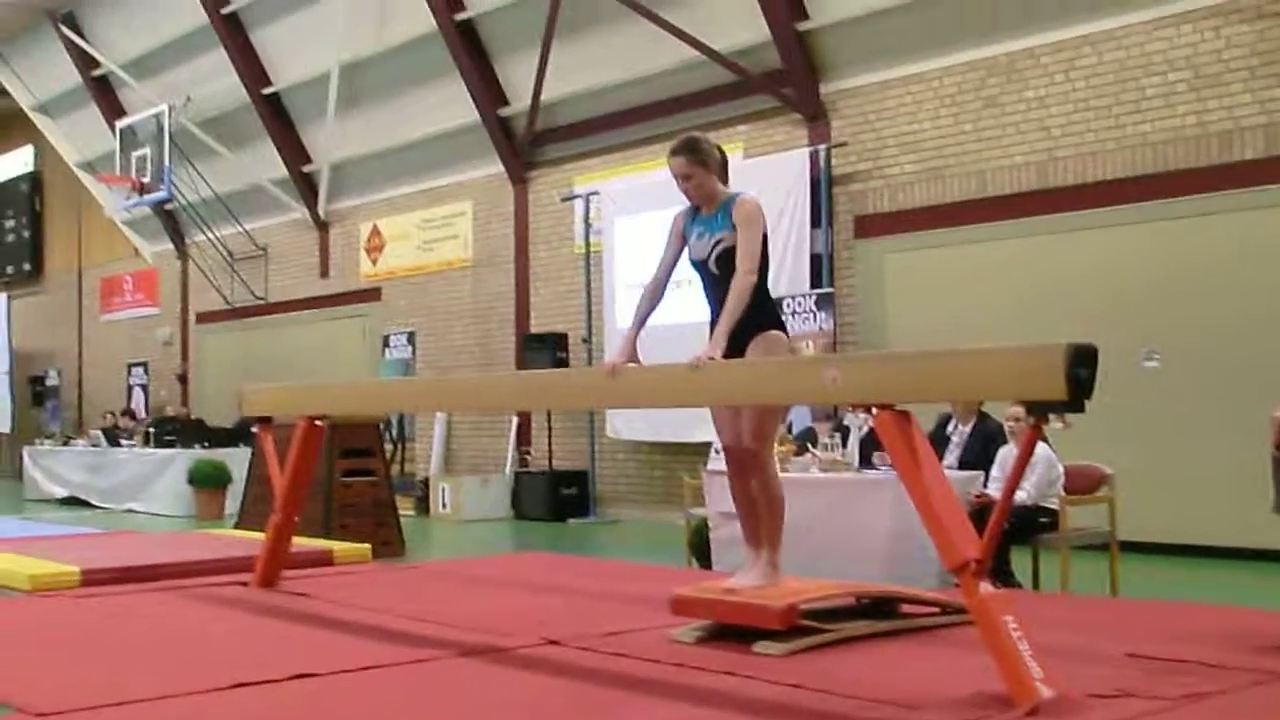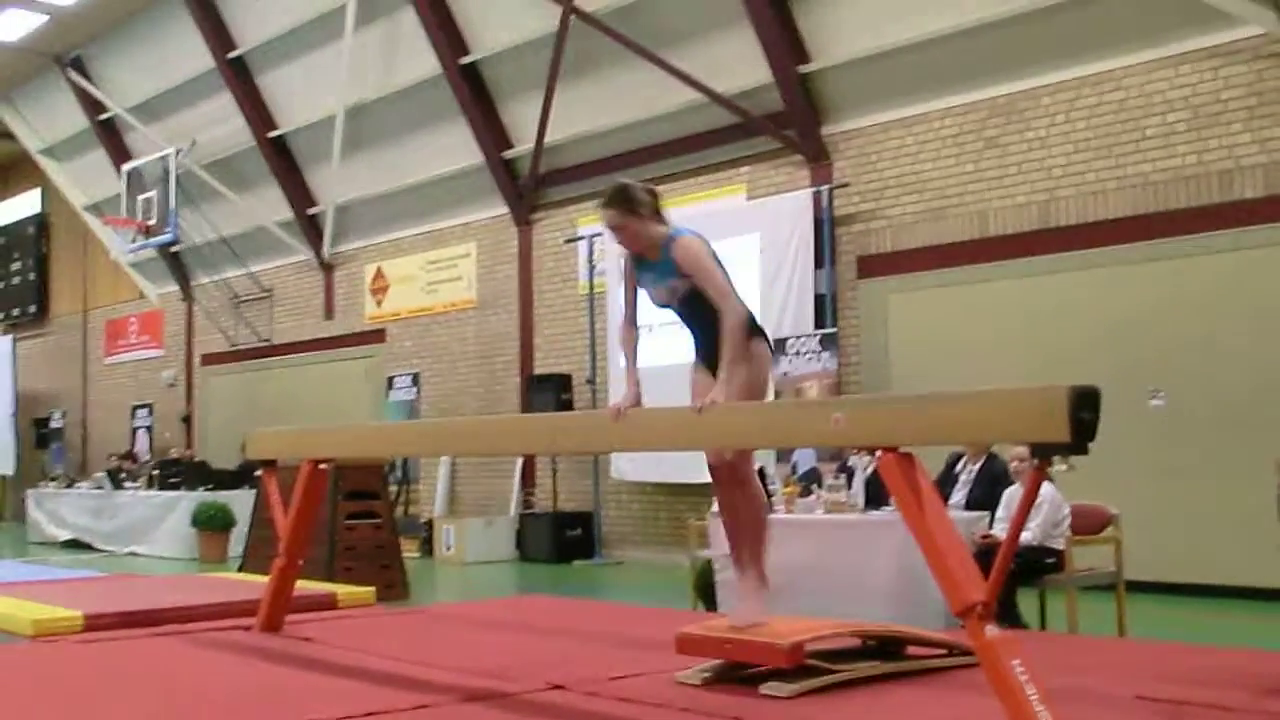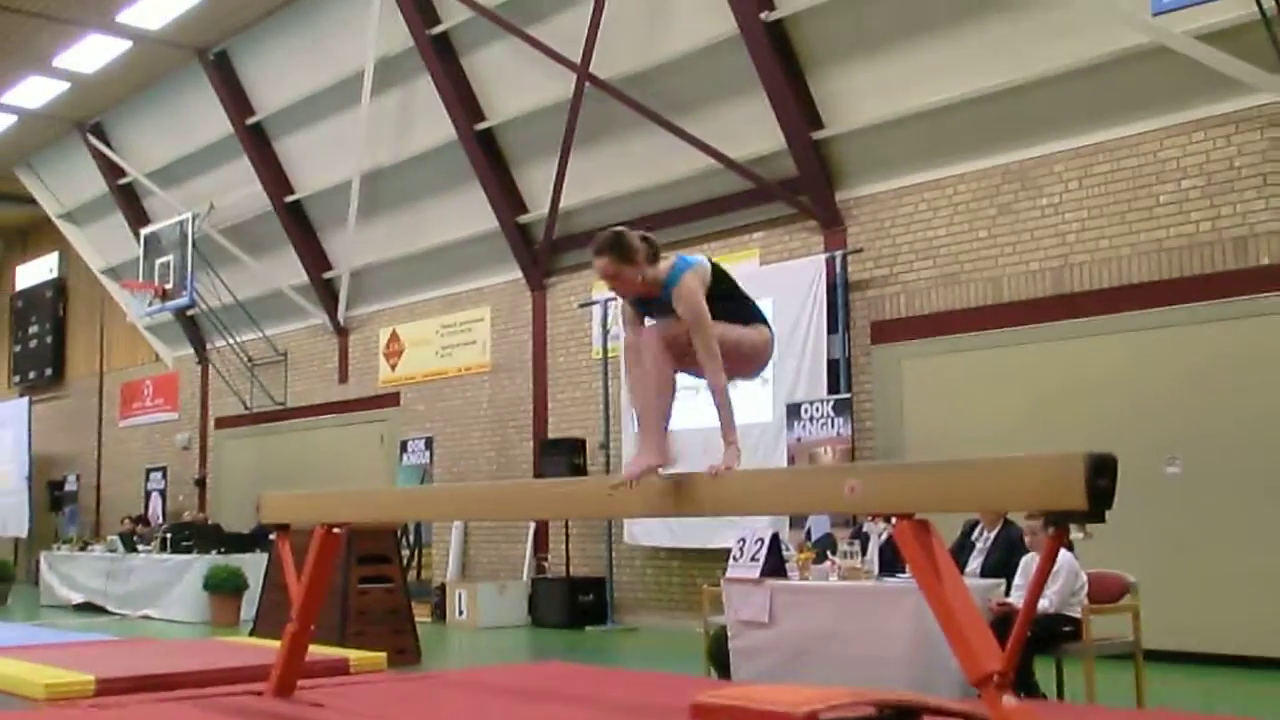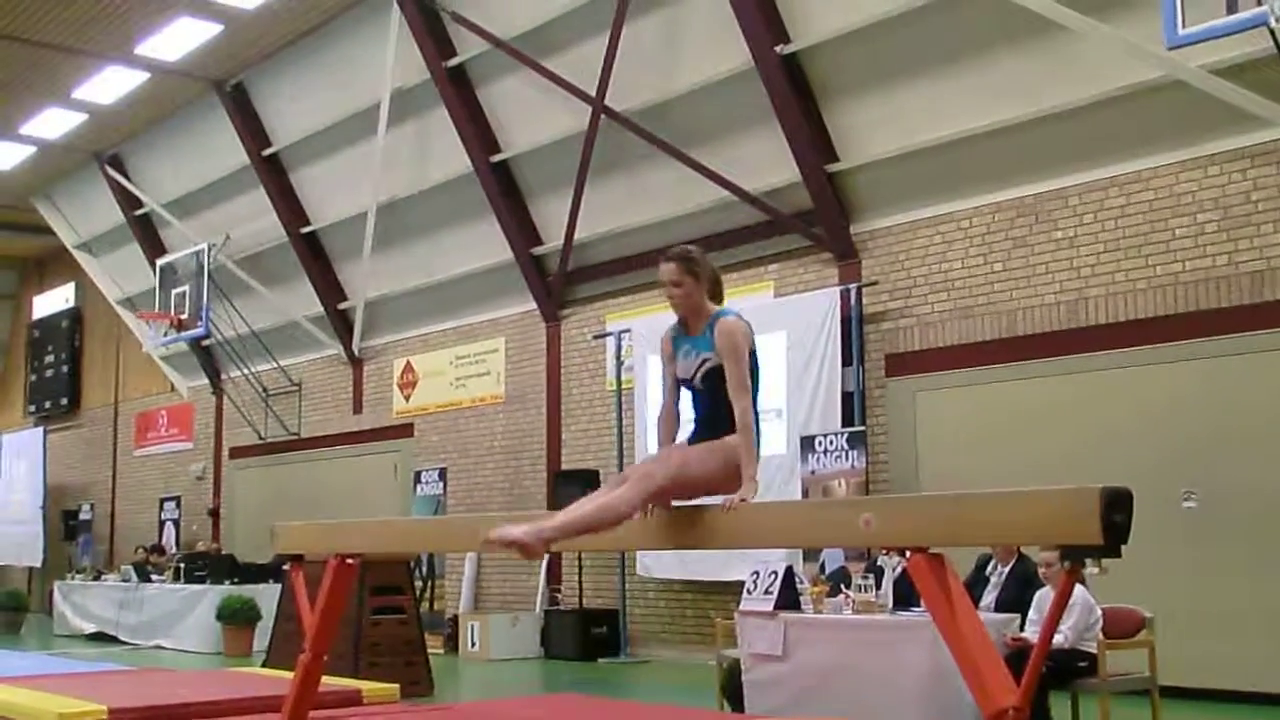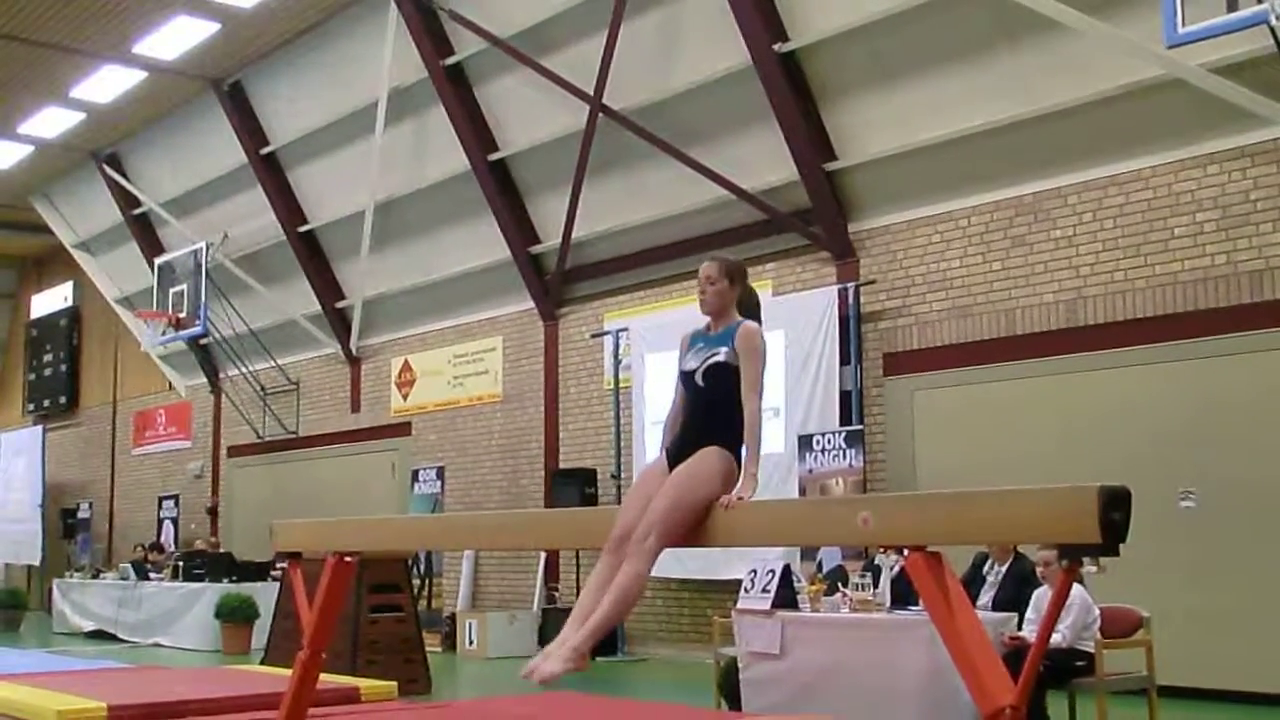
dt=0.5s
person 1, frame 1
left shoulder: (744, 208)
right shoulder: (684, 220)
left elbow: (747, 276)
right elbow: (657, 282)
left wrist: (719, 340)
right wrist: (629, 341)
left hip: (762, 334)
right hip: (723, 341)
left knee: (756, 455)
right knee: (735, 456)
left ankle: (769, 562)
right ankle: (755, 559)
person 1, frame 2
left shoulder: (684, 246)
right shoulder: (632, 261)
left elbow: (732, 308)
right elbow: (628, 324)
left wrist: (725, 383)
right wrist: (631, 385)
left hip: (746, 348)
right hip: (707, 356)
left knee: (735, 469)
right knee: (718, 471)
left ankle: (756, 579)
right ankle: (747, 578)
person 1, frame 3
left shoulder: (682, 282)
right shoulder: (632, 303)
left elbow: (710, 361)
right elbow: (642, 363)
left wrist: (731, 444)
right wrist: (653, 447)
left hip: (751, 339)
left knee: (652, 340)
right knee: (634, 345)
left ankle: (647, 450)
person 1, frame 4
left shoulder: (728, 327)
right shoulder: (671, 338)
left elbow: (742, 401)
right elbow: (669, 409)
left wrist: (749, 479)
right wrist: (660, 476)
left hip: (734, 445)
right hip: (702, 444)
left knee: (645, 480)
right knee: (628, 482)
left ankle: (540, 532)
person 1, frame 5
left shoulder: (746, 334)
right shoulder: (691, 340)
left elbow: (751, 403)
left wrist: (749, 477)
right wrist: (662, 465)
left hip: (717, 454)
right hip: (678, 452)
left knee: (643, 542)
right knee: (617, 541)
left ankle: (579, 645)
right ankle: (565, 638)
